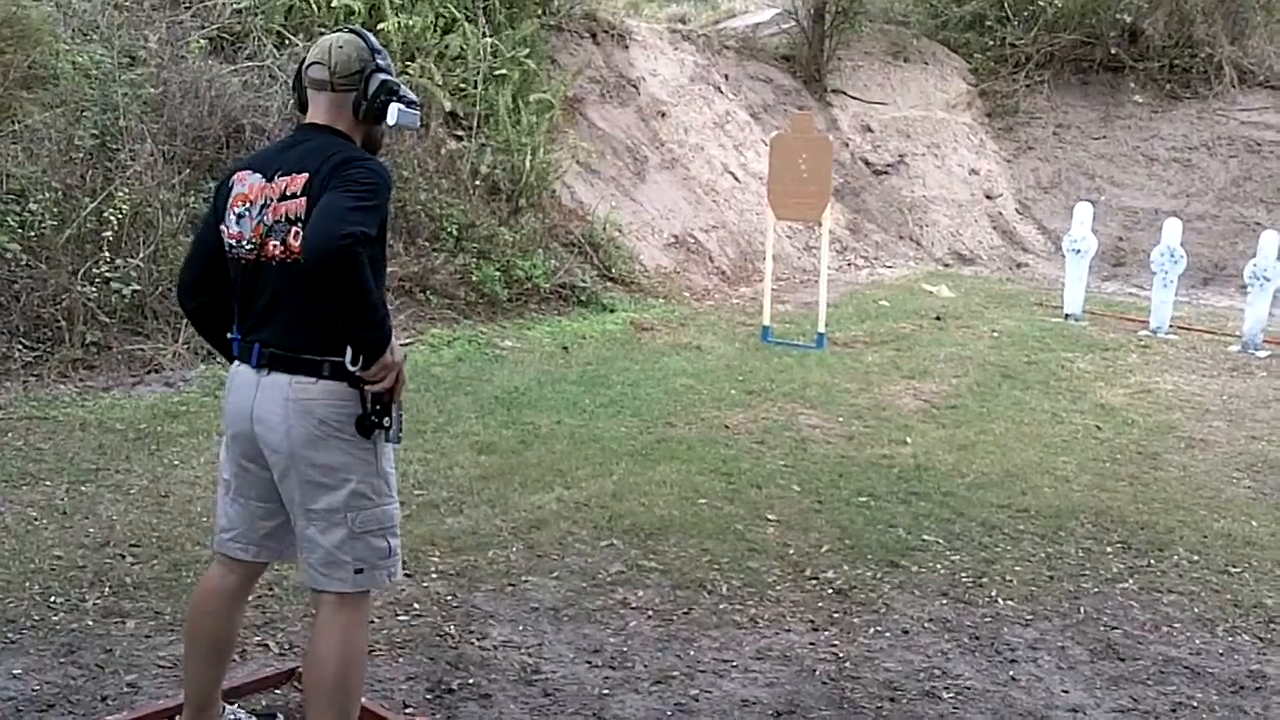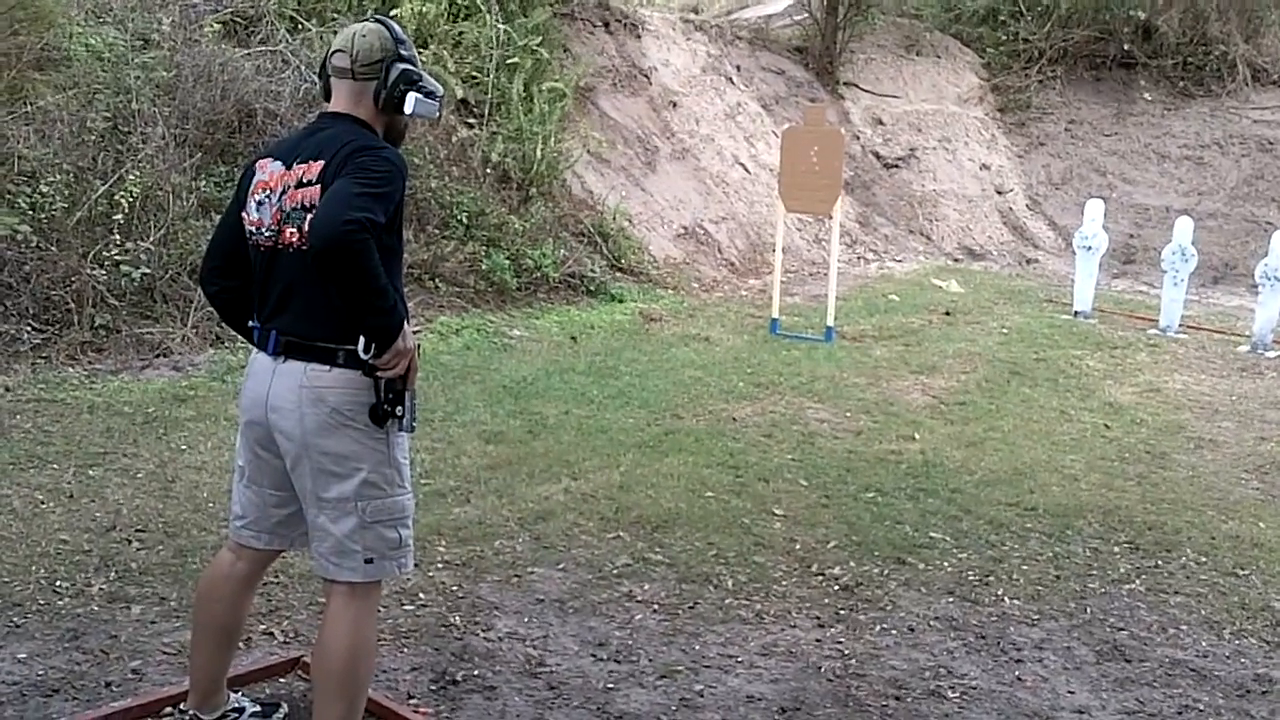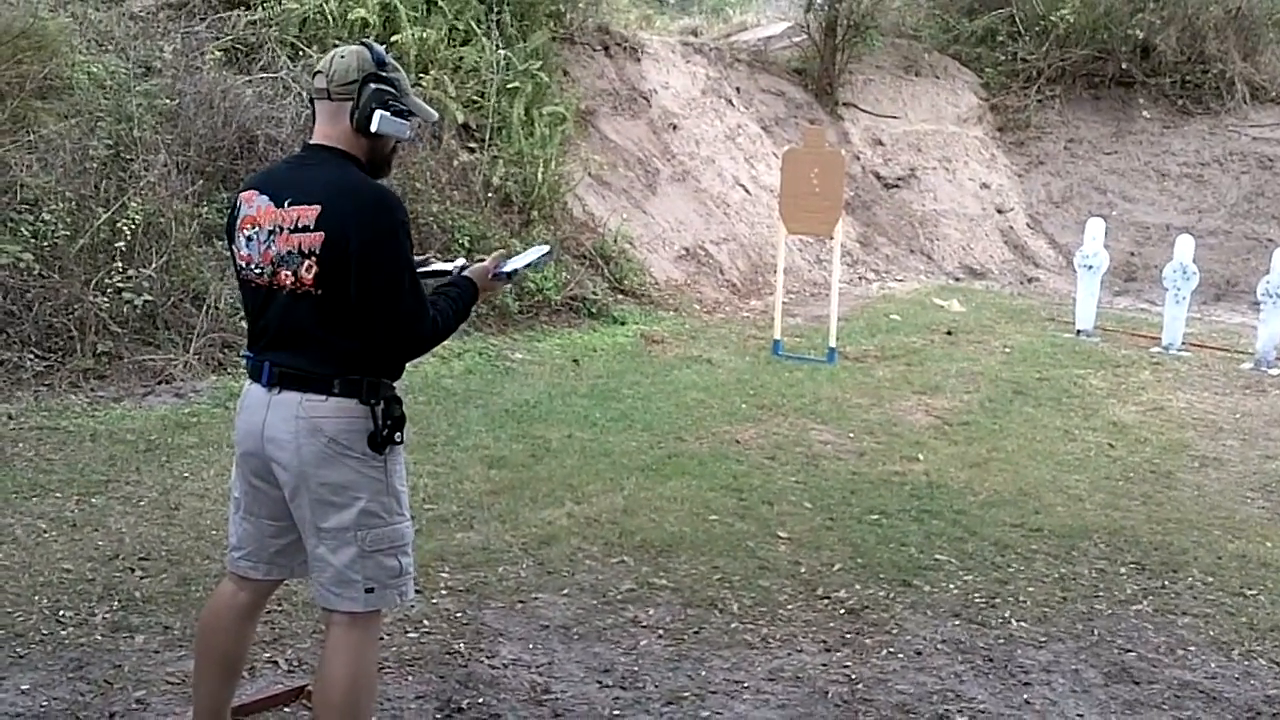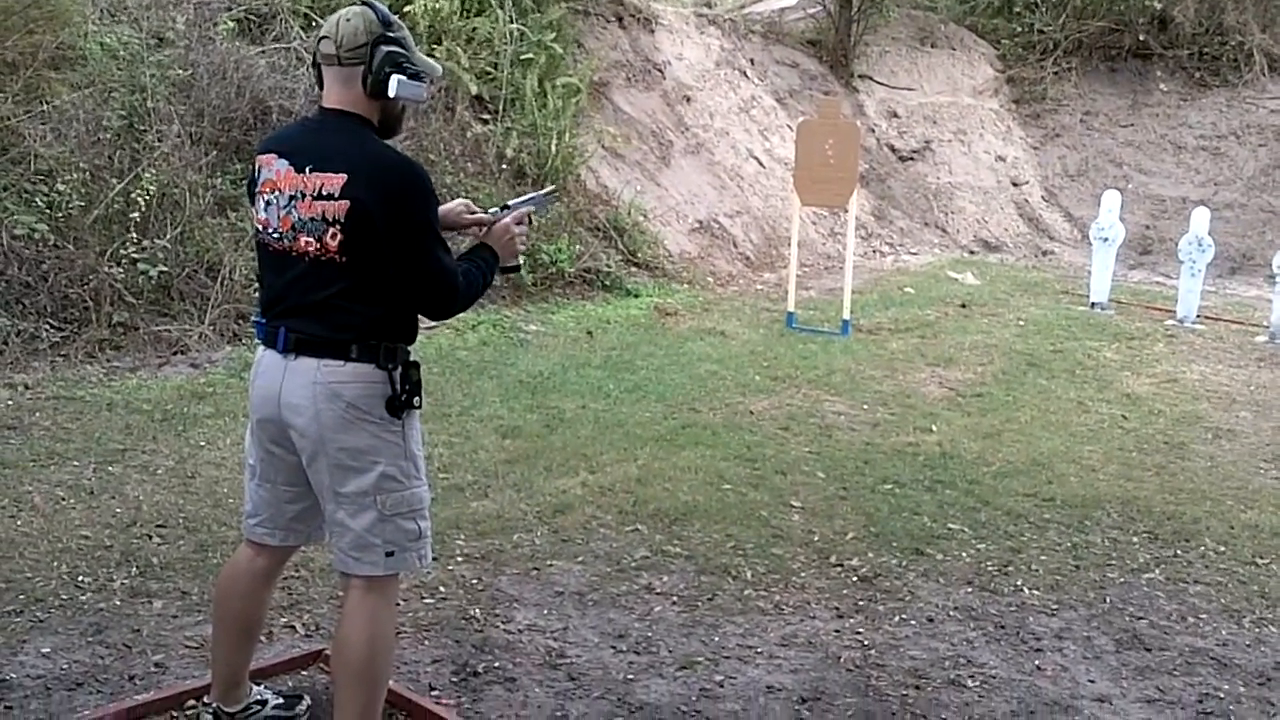
dt=1s
person 1, frame 1
left shoulder: (243, 175)
right shoulder: (358, 170)
left elbow: (196, 290)
right elbow: (333, 249)
left wrist: (250, 353)
right wrist: (377, 342)
left hip: (247, 392)
right hip: (325, 403)
left knee: (234, 562)
right knee: (344, 592)
person 1, frame 2
left shoulder: (269, 160)
right shoulder: (375, 158)
left elbow: (219, 273)
right elbow: (340, 237)
right wrist: (390, 327)
left hip: (265, 377)
right hip: (339, 392)
left knee: (245, 548)
right knee: (354, 582)
person 1, frame 3
left shoulder: (253, 193)
right shoulder: (369, 203)
right elbow: (405, 334)
right wrist: (467, 287)
left hip: (260, 406)
right hip: (339, 424)
left knee: (245, 579)
right knee: (355, 608)
person 1, frame 4
left shoulder: (272, 153)
right shoulder: (392, 172)
right elbow: (437, 296)
left wrist: (432, 219)
right wrist: (489, 254)
left hip: (274, 370)
right hip: (353, 388)
left knee: (262, 544)
right knee: (372, 575)
